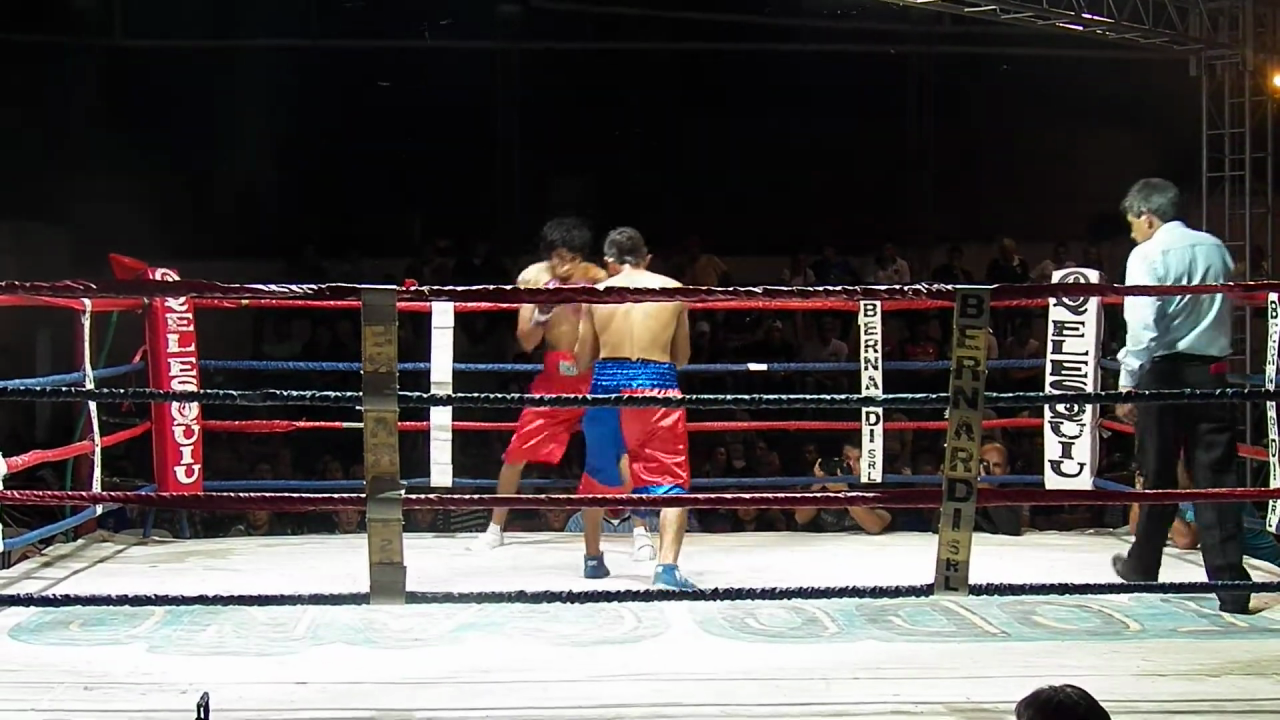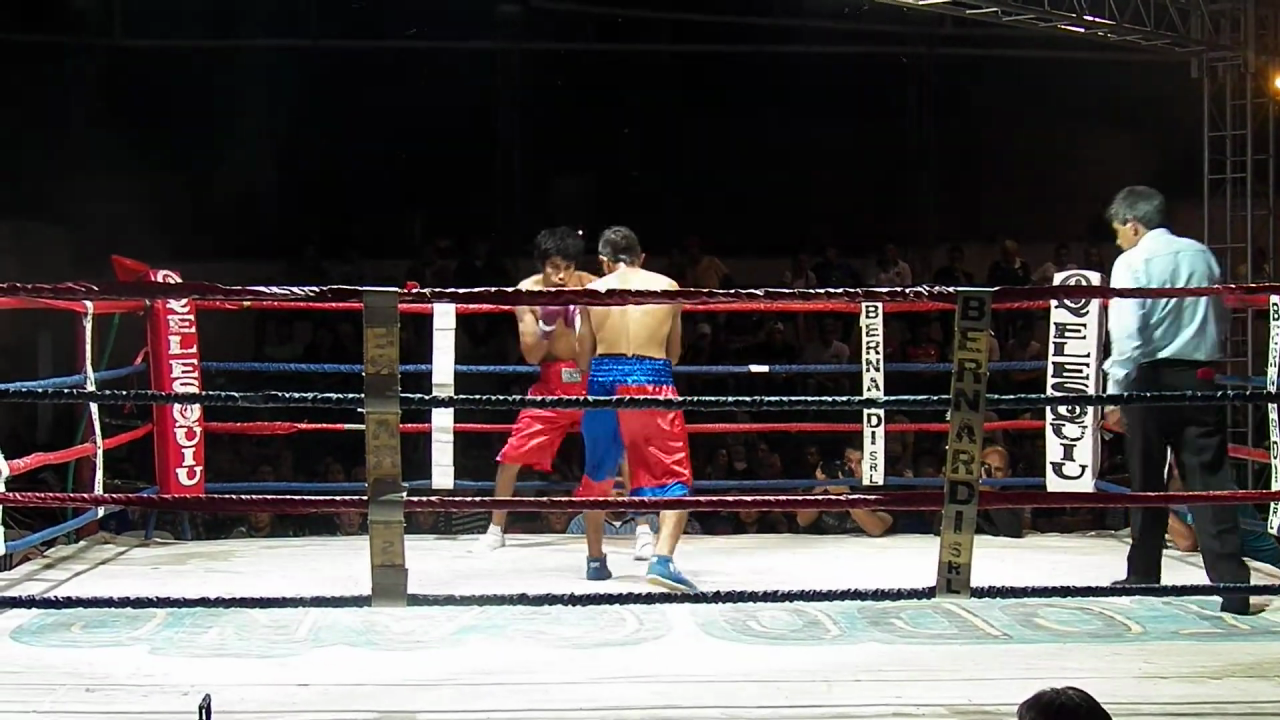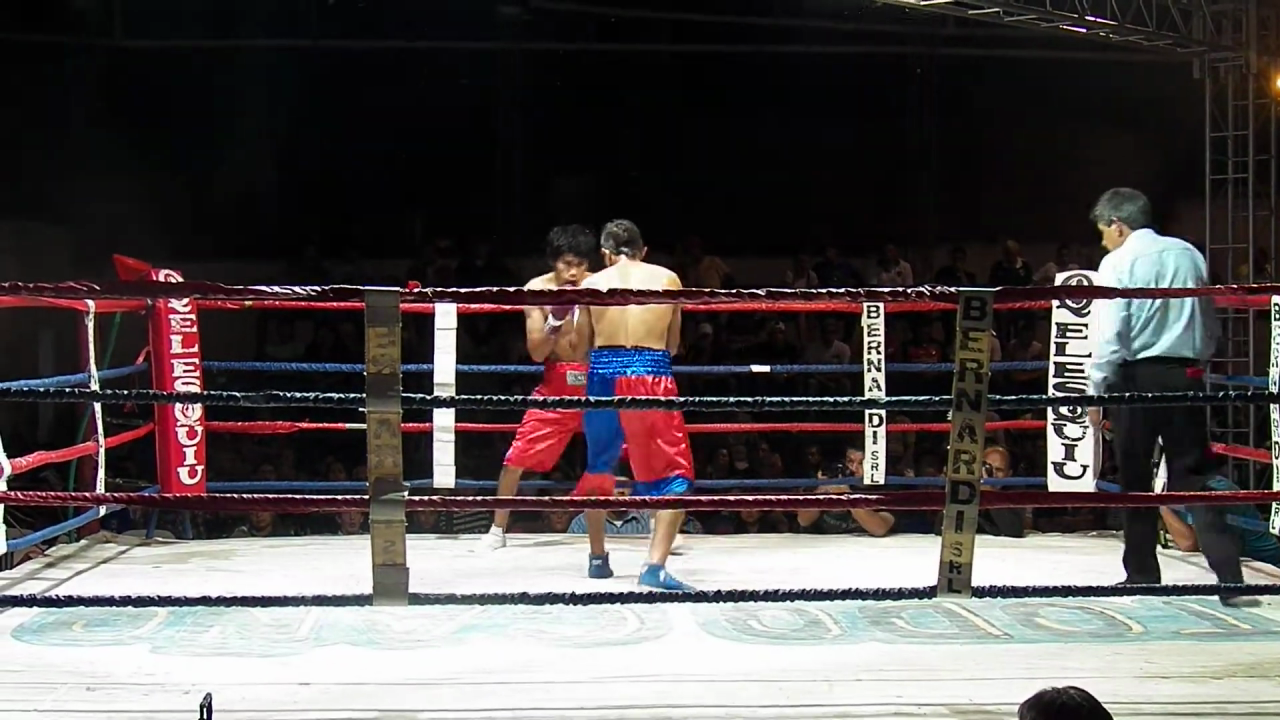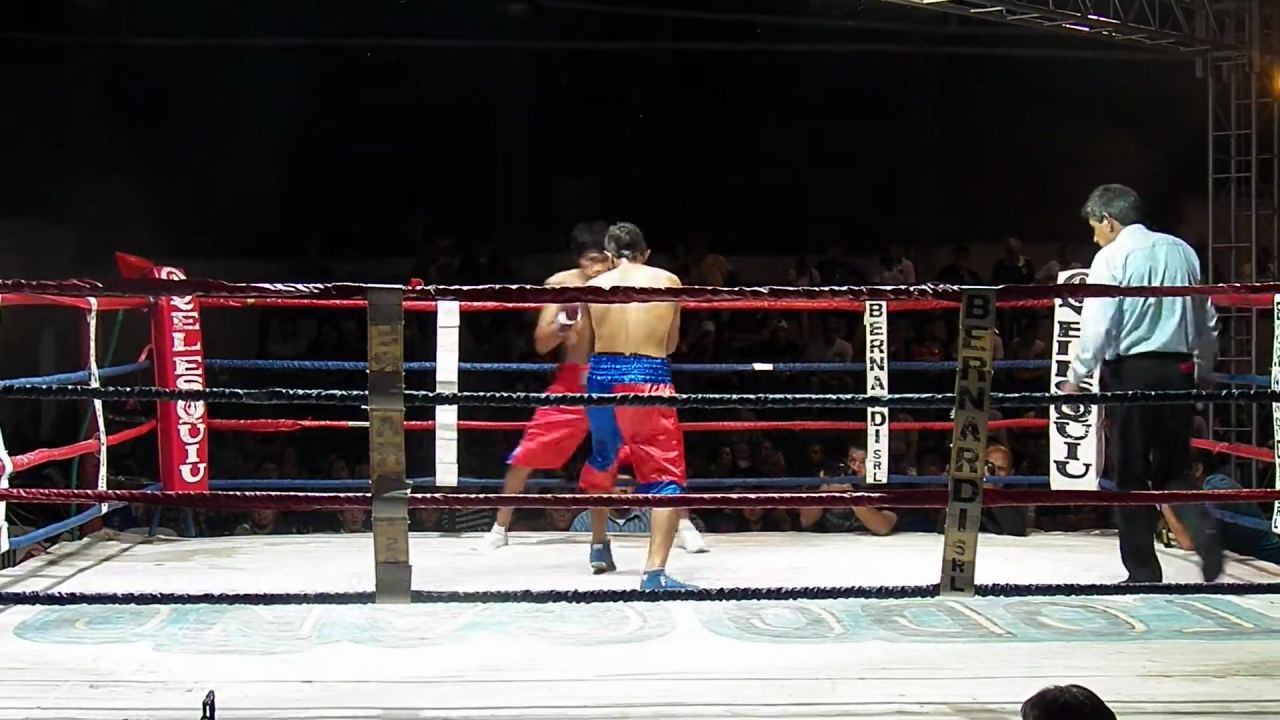
dt=0.1s
person 1, frame 1
left shoulder: (1148, 255)
right shoulder: (1216, 249)
left elbow: (1143, 326)
right elbow: (1226, 316)
left wrist: (1129, 384)
left hip: (1165, 374)
right hip: (1210, 375)
left knee: (1158, 477)
right knee: (1217, 481)
left ankle: (1142, 568)
right ankle: (1230, 584)
person 1, frame 2
left shoulder: (1133, 262)
right shoulder: (1202, 256)
left elbow: (1126, 335)
right elbow: (1218, 322)
left wrist: (1115, 392)
left hip: (1152, 380)
right hip: (1198, 379)
left knee: (1147, 482)
right knee: (1210, 482)
left ankle: (1143, 574)
right ankle: (1231, 582)
person 1, frame 3
left shoulder: (1118, 263)
right shoulder: (1189, 254)
left elbow: (1109, 334)
right elbow: (1208, 325)
left wrist: (1096, 390)
right wrist: (1201, 364)
left hip: (1139, 377)
right hip: (1186, 377)
left knee: (1132, 478)
right knee: (1192, 477)
left ankle: (1142, 575)
right ankle: (1226, 566)
person 1, frame 4
left shoulder: (1111, 257)
right shoulder: (1182, 250)
left elbow: (1098, 327)
right elbow: (1206, 320)
left wrist: (1076, 374)
right wrist: (1203, 371)
left hip: (1129, 373)
right hip: (1176, 372)
left knee: (1131, 476)
right knee: (1173, 469)
left ankle: (1143, 571)
right ankle: (1204, 534)
person 2, frame 1
right shoulder: (673, 289)
left elbow: (583, 359)
right elbow: (681, 357)
left hip: (607, 387)
right hip: (656, 387)
left knee: (599, 475)
right knee: (671, 480)
left ankle: (593, 558)
right ankle: (667, 564)
person 2, frame 2
left shoulder: (593, 292)
right shoulder: (668, 287)
left elbow: (584, 360)
right elbow: (673, 354)
left hip: (604, 384)
right hip: (652, 385)
left knee: (597, 475)
right knee: (672, 479)
left ankle: (595, 560)
right ankle: (662, 558)
person 2, frame 3
left shoulder: (592, 284)
right shoulder: (668, 279)
left elbow: (584, 345)
right elbow: (672, 345)
left hip: (603, 375)
right hip: (651, 377)
left knee: (599, 468)
right knee: (672, 474)
left ankle: (597, 558)
right ankle: (655, 566)
person 2, frame 4
left shoulder: (594, 286)
right shoulder: (668, 281)
left hip: (604, 379)
right hip: (650, 383)
left knee: (601, 459)
right knee: (666, 478)
left ankle: (599, 545)
right ankle: (655, 572)
person 3, frame 1
left shoulder: (597, 278)
right shoulder: (530, 279)
right elbow: (526, 342)
right wrist: (541, 314)
right hip: (557, 372)
right knee: (518, 451)
left ankle: (640, 532)
right ankle: (495, 528)
person 3, frame 2
left shoulder: (591, 286)
right shoulder: (527, 292)
right elbow: (532, 356)
right wrist: (546, 325)
right hip: (552, 381)
right knee: (511, 455)
right ankle: (495, 530)
person 3, frame 3
right shoulder: (537, 289)
right elbow: (537, 353)
right wrist: (554, 320)
right hip: (558, 383)
right knee: (517, 456)
right ankle: (497, 530)
person 3, frame 4
right shoulder: (559, 284)
right elbow: (541, 344)
right wrist: (567, 317)
right hip: (572, 382)
right knee: (525, 456)
right ankle: (500, 528)
